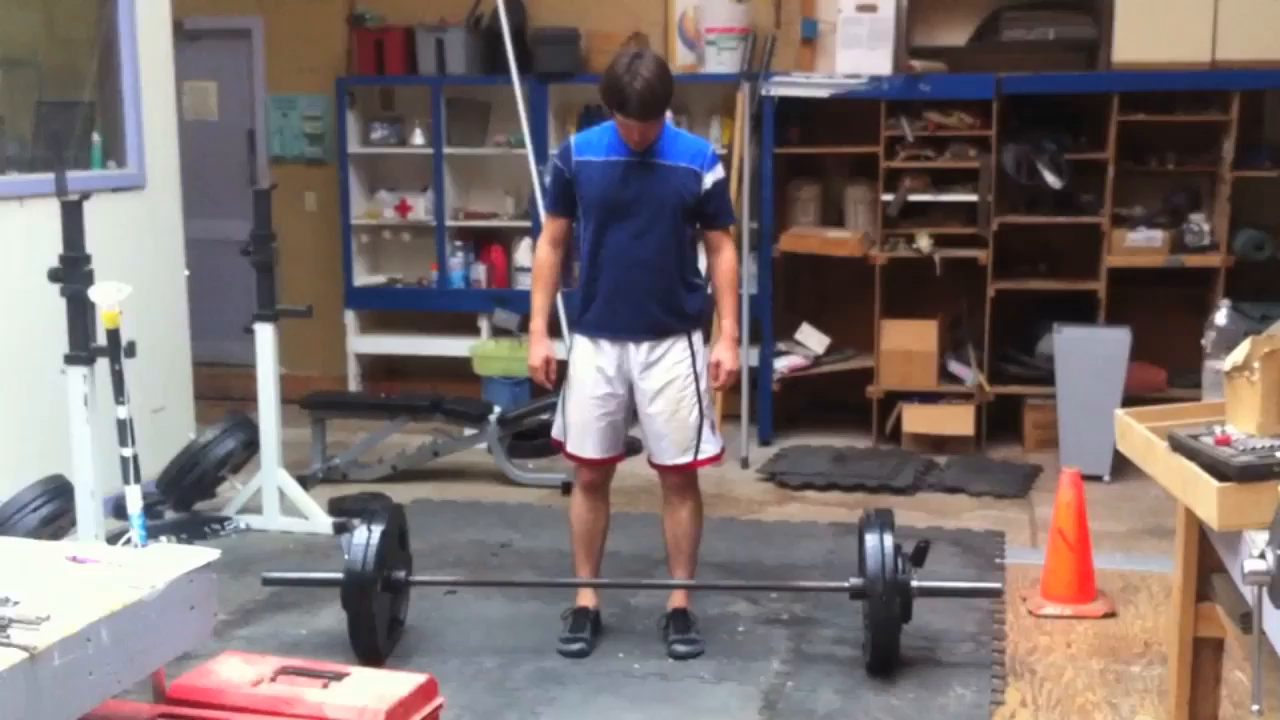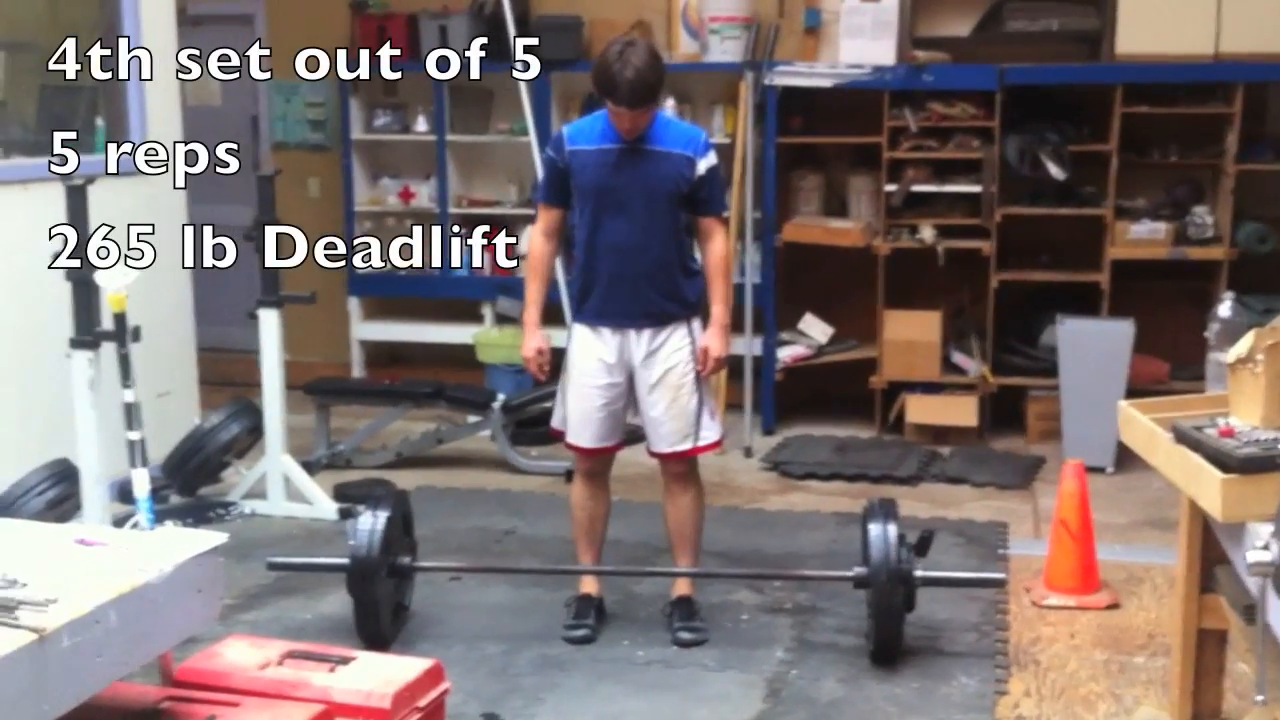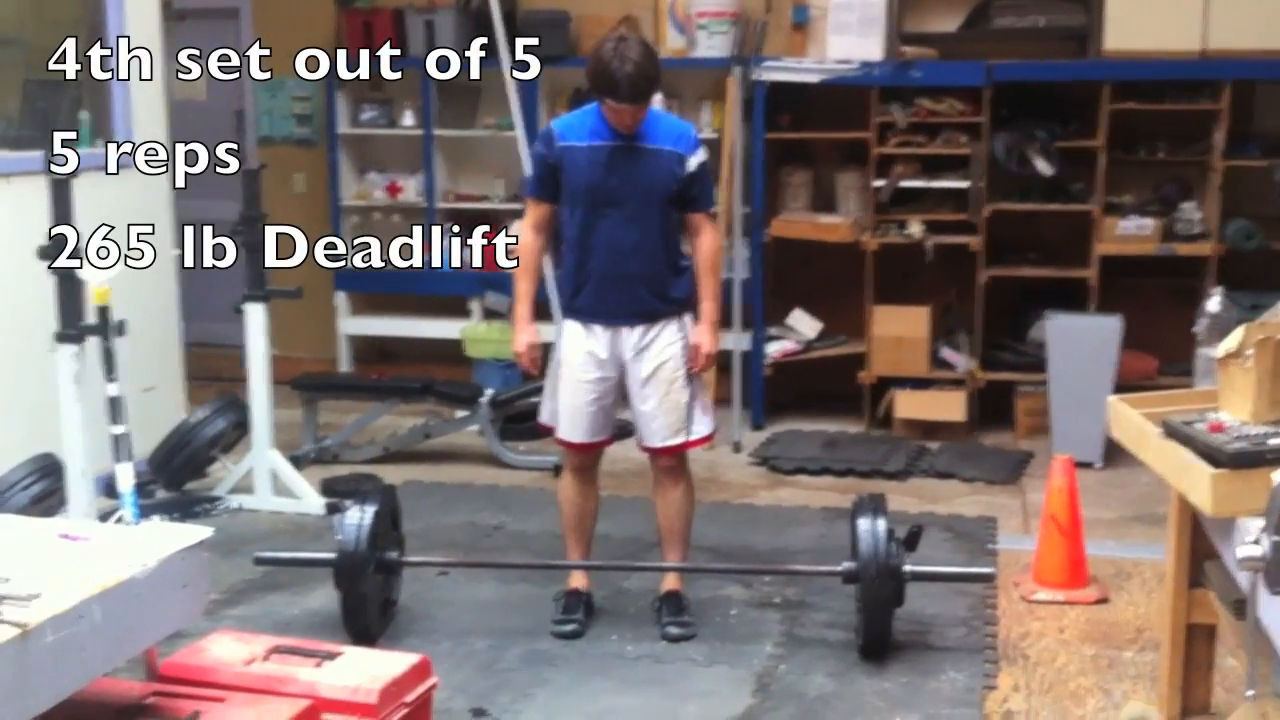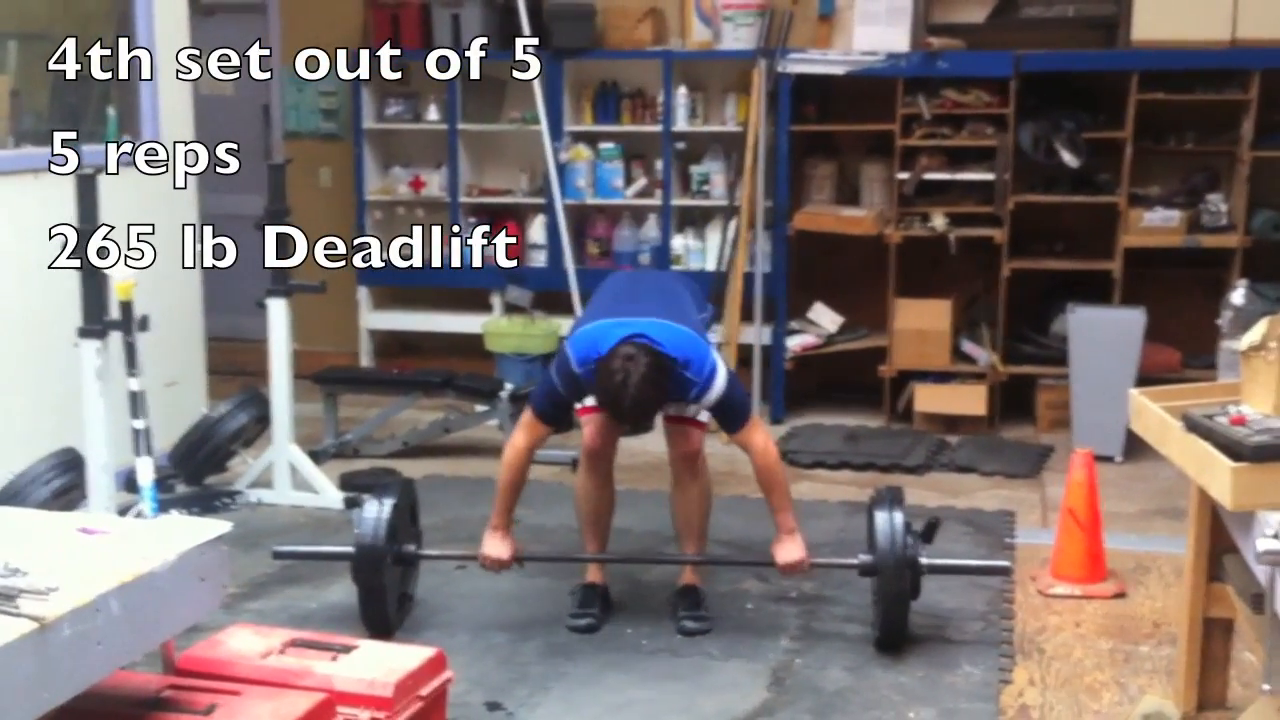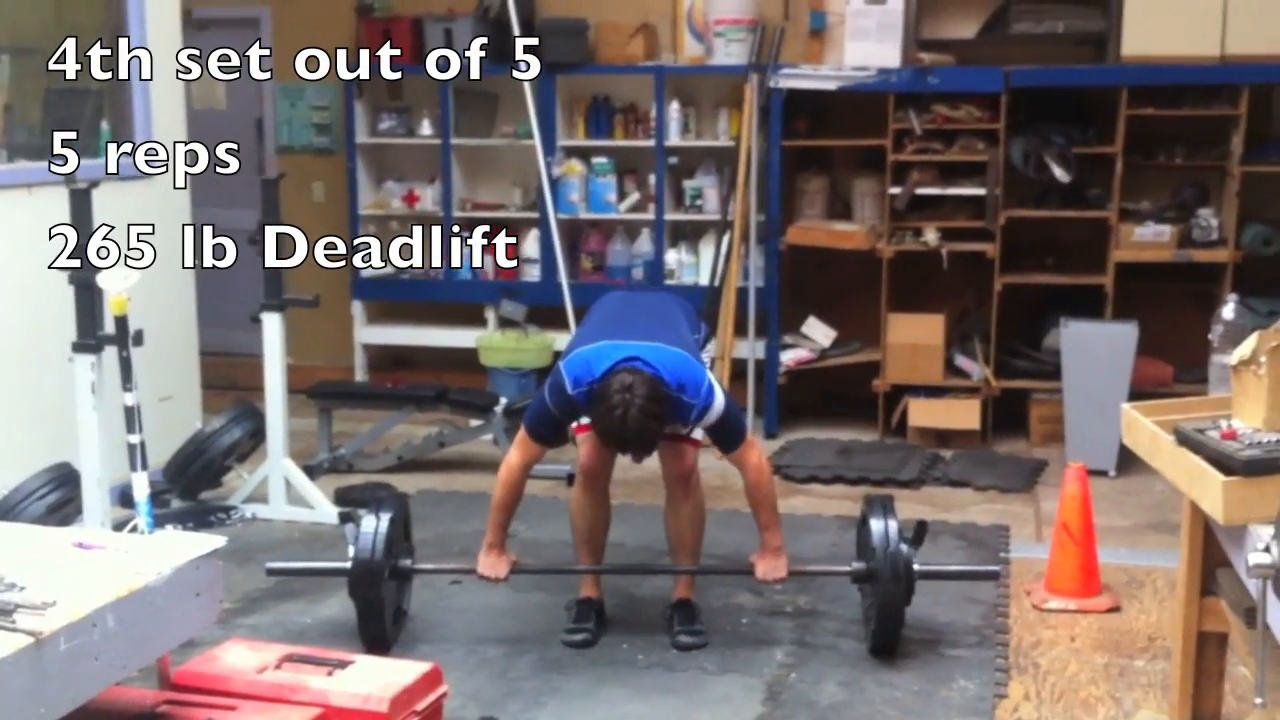
dt=1s
person 1, frame 1
left shoulder: (698, 160)
right shoulder: (576, 154)
left elbow: (721, 250)
right elbow: (552, 244)
left wrist: (728, 336)
right wrist: (538, 330)
left hip: (673, 340)
right hip: (595, 338)
left knee: (679, 474)
right knee: (589, 473)
left ankle: (679, 604)
right ankle: (585, 602)
person 1, frame 2
left shoulder: (692, 147)
right shoulder: (569, 144)
left elbow: (713, 237)
right elbow: (545, 234)
left wrist: (718, 324)
right wrist: (532, 323)
left hip: (672, 329)
right hip: (594, 328)
left knee: (679, 462)
right knee: (589, 461)
left ankle: (684, 591)
right ankle: (588, 588)
person 1, frame 3
left shoulder: (682, 142)
right shoulder: (559, 138)
left elbow: (703, 233)
right elbow: (534, 229)
left wrist: (708, 320)
right wrist: (522, 318)
left hip: (662, 326)
right hip: (583, 325)
left knee: (668, 459)
right knee: (578, 458)
left ankle: (672, 586)
right ankle: (576, 583)
person 1, frame 4
left shoulder: (697, 364)
right shoulder: (577, 361)
left elbow: (759, 444)
right elbow: (522, 442)
left wrist: (788, 533)
right wrist: (497, 529)
left knee: (688, 450)
right knee: (594, 446)
left ankle: (690, 580)
right ankle: (594, 578)
person 1, frame 5
left shoulder: (694, 389)
right shoulder: (570, 384)
left elbow: (752, 460)
right elbow: (518, 460)
left wrist: (772, 548)
right wrist: (493, 546)
left knee: (682, 470)
right knee: (590, 467)
left ankle: (684, 598)
right ankle: (589, 595)
